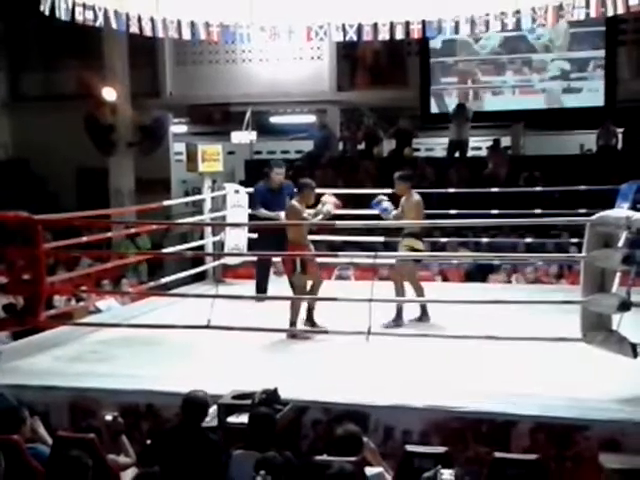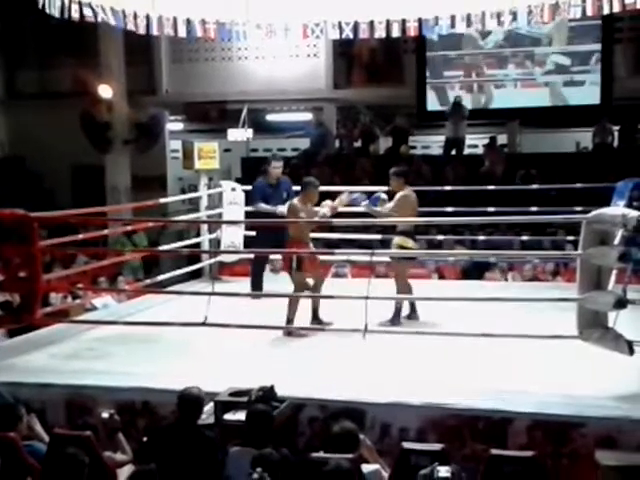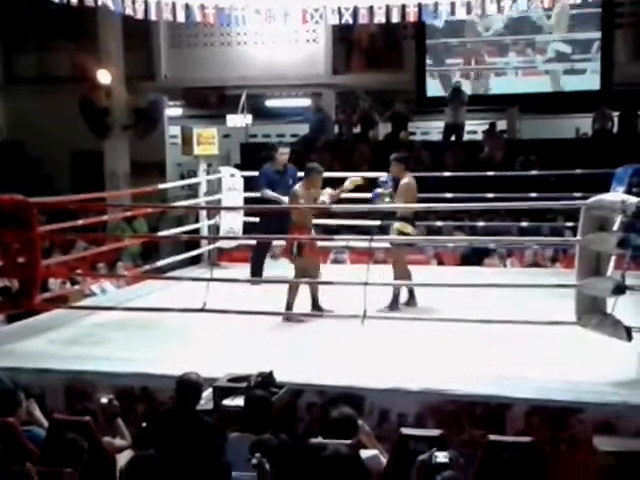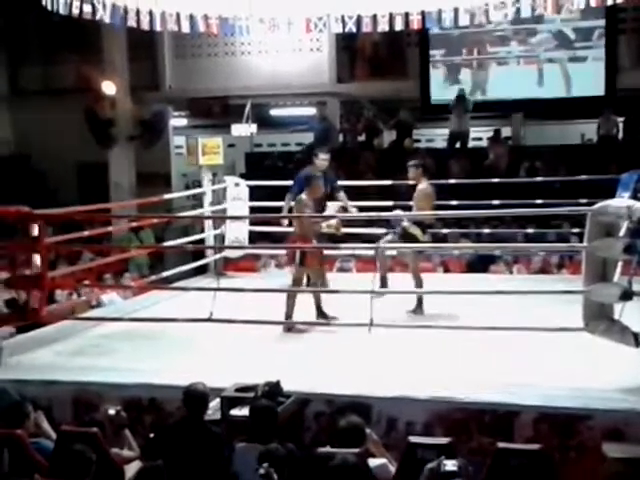
dt=0.3s
person 1, frame 1
left shoulder: (300, 206)
right shoulder: (294, 207)
left elbow: (309, 222)
right elbow: (312, 223)
left wrist: (322, 207)
right wrist: (328, 210)
left hip: (304, 249)
right hip: (296, 252)
left knee: (317, 280)
right knee: (300, 290)
left ankle: (310, 320)
right ankle: (292, 329)
person 1, frame 2
left shoulder: (307, 205)
right shoulder: (295, 205)
left elbow: (317, 219)
right elbow: (307, 225)
left wrist: (335, 205)
right wrist: (325, 212)
left hip: (306, 247)
right hip: (297, 249)
left knee: (319, 279)
right knee: (300, 287)
left ankle: (316, 318)
right ankle: (289, 326)
person 1, frame 3
left shoulder: (312, 190)
right shoulder: (297, 192)
right elbow: (306, 211)
left wrist: (346, 187)
right wrist: (323, 200)
left hip: (308, 233)
right hip: (299, 235)
left knee: (314, 269)
right knee: (300, 273)
left ankle: (316, 305)
right ankle: (288, 311)
person 1, frame 4
left shoulder: (309, 200)
right shoulder: (303, 200)
right elbow: (308, 224)
left wrist: (328, 226)
right wrist: (327, 224)
left hip: (308, 243)
right hip: (301, 244)
left knee: (317, 277)
right knee: (297, 283)
left ankle: (320, 312)
right ankle: (288, 322)
person 2, frame 1
left shoulder: (415, 200)
right shoulder: (405, 199)
left elbow: (410, 222)
right elbow: (401, 218)
left wrist: (393, 214)
right wrist: (386, 209)
left hip: (412, 241)
right hip: (410, 240)
left knee: (396, 277)
right knee: (412, 278)
left ankle: (398, 317)
right ankle: (424, 314)
person 2, frame 2
left shoulder: (403, 196)
right shoulder: (408, 195)
left elbow: (385, 213)
left wrist: (366, 205)
right wrist: (383, 203)
left hip: (404, 238)
right hip: (407, 237)
left knee: (399, 277)
right knee: (401, 276)
left ankle: (396, 317)
right ankle: (412, 311)
person 2, frame 3
left shoulder: (405, 182)
right shoulder: (408, 180)
left elbow: (400, 207)
right wrist: (388, 190)
left hip: (403, 224)
right hip: (405, 224)
left knee: (396, 262)
right knee: (400, 262)
left ankle: (394, 302)
right ankle: (411, 298)
person 2, frame 4
left shoulder: (422, 188)
right shoulder: (426, 188)
left elbow: (426, 216)
right elbow: (427, 216)
left wrist: (406, 218)
right wrist: (408, 218)
left hip: (413, 228)
right hip: (419, 230)
left knee: (380, 247)
right knee: (414, 269)
left ankle: (383, 283)
right ankle: (419, 306)
person 3, frame 1
left shoulder: (288, 186)
right shoulder: (260, 188)
right elbow: (256, 210)
right wrist: (274, 215)
left hip: (284, 229)
right hip: (266, 230)
right knee: (264, 261)
right ankle: (261, 292)
person 3, frame 2
left shoulder: (286, 182)
right shoulder: (259, 184)
left elbow: (291, 202)
right elbow: (257, 205)
left wrist: (287, 208)
right wrist: (274, 209)
left hip: (283, 226)
right hip: (265, 227)
right knee: (260, 258)
right ankle: (256, 289)
person 3, frame 3
left shoulder: (291, 169)
right shoulder: (266, 170)
right elbow: (263, 191)
right wrist: (281, 198)
left hip: (287, 212)
right hip: (271, 213)
right knee: (263, 244)
right ankle: (256, 275)
person 3, frame 4
left shoulder: (328, 175)
right shoulder: (304, 175)
left elbow: (338, 192)
right elbow: (291, 195)
left wrist: (348, 206)
right wrist: (285, 214)
